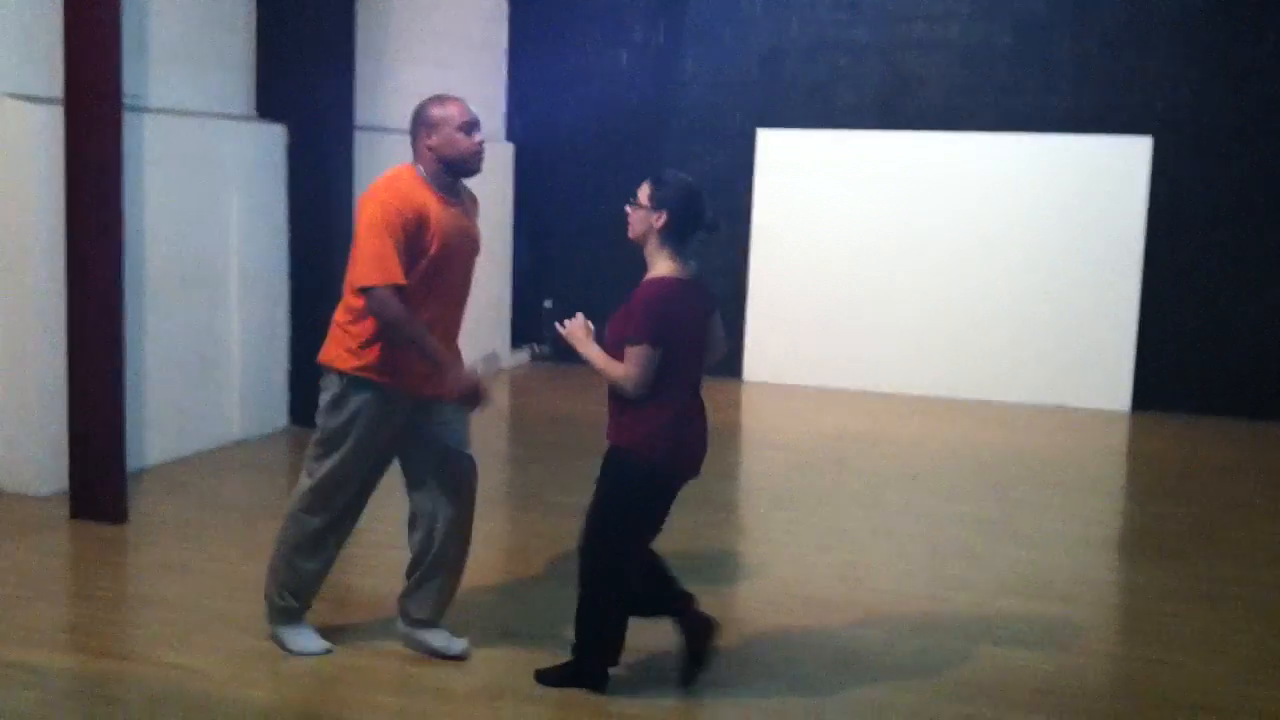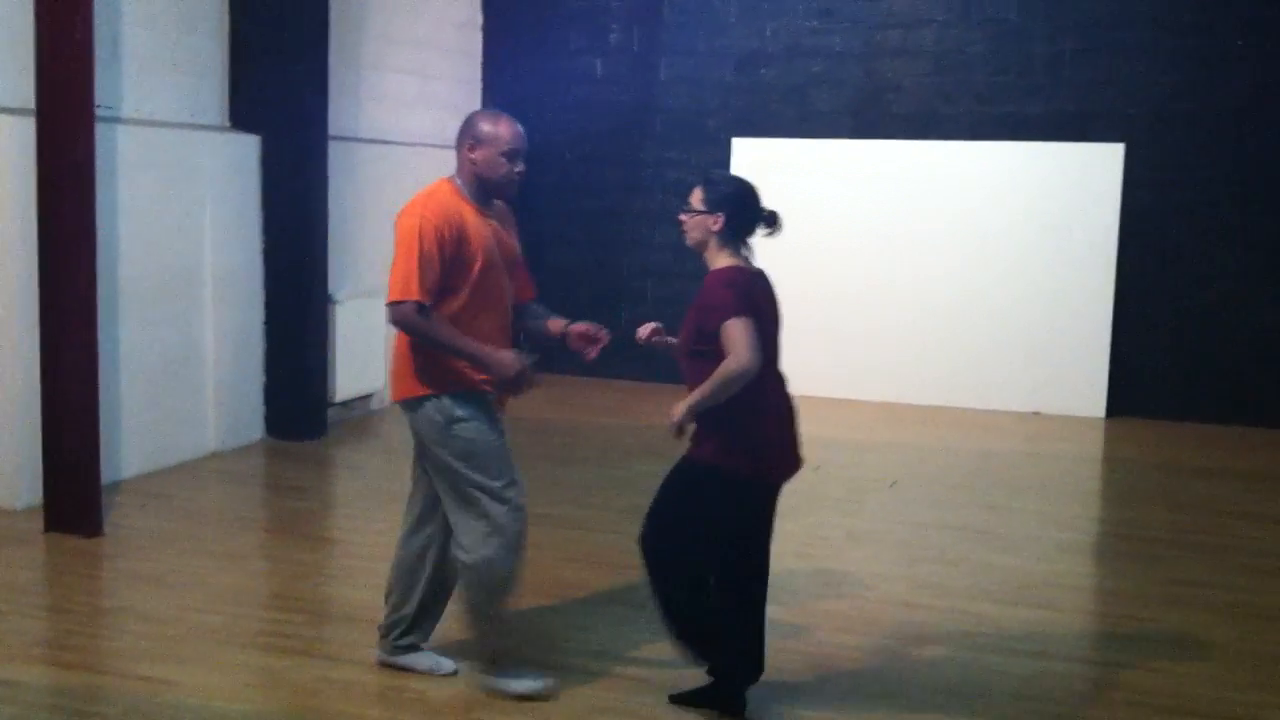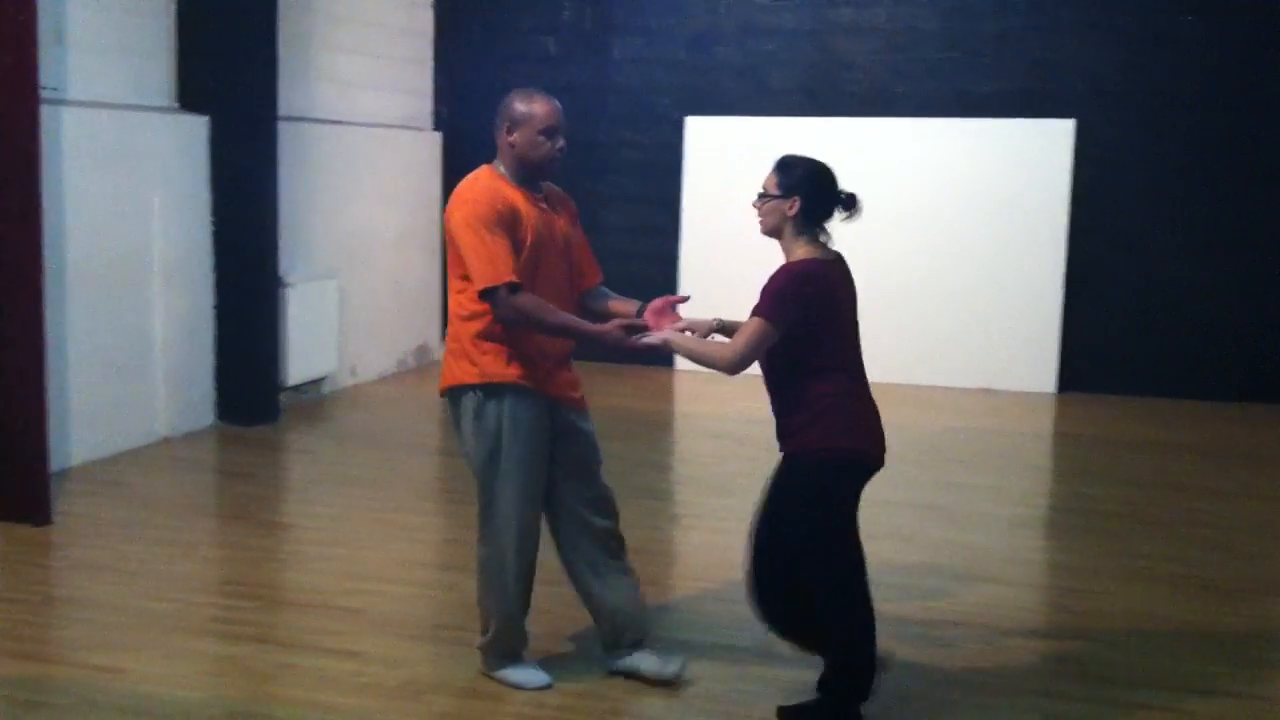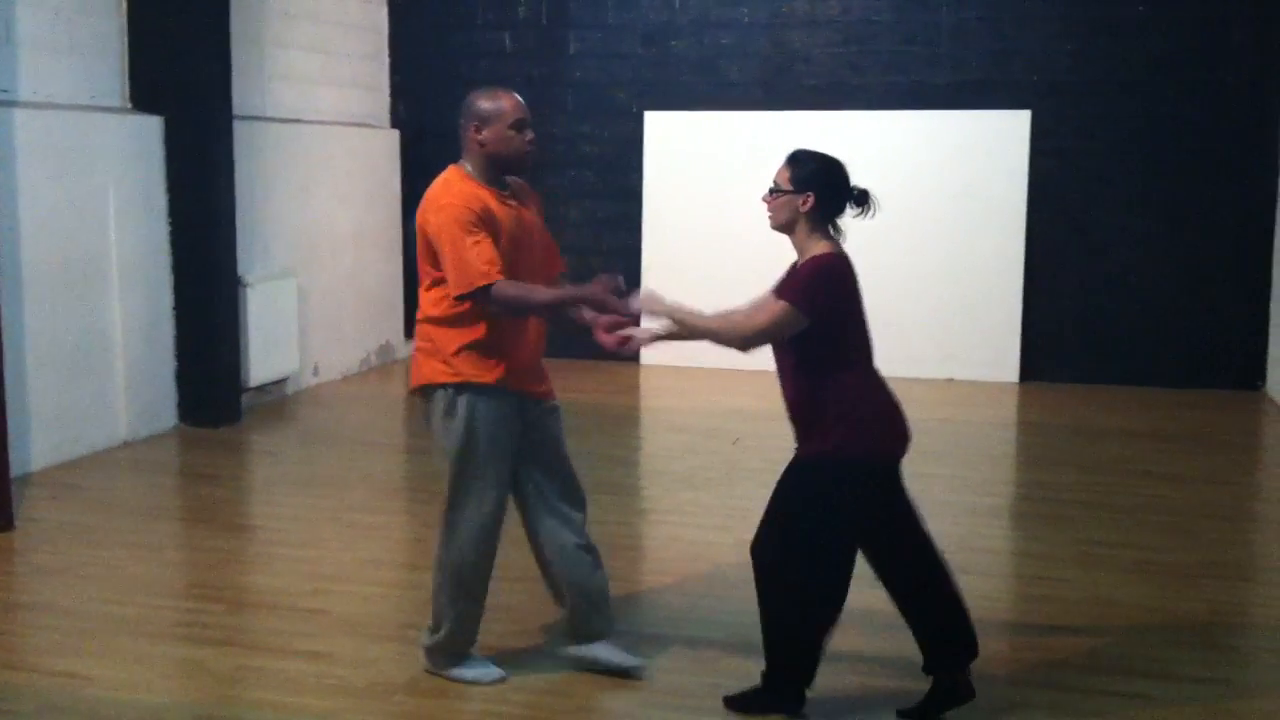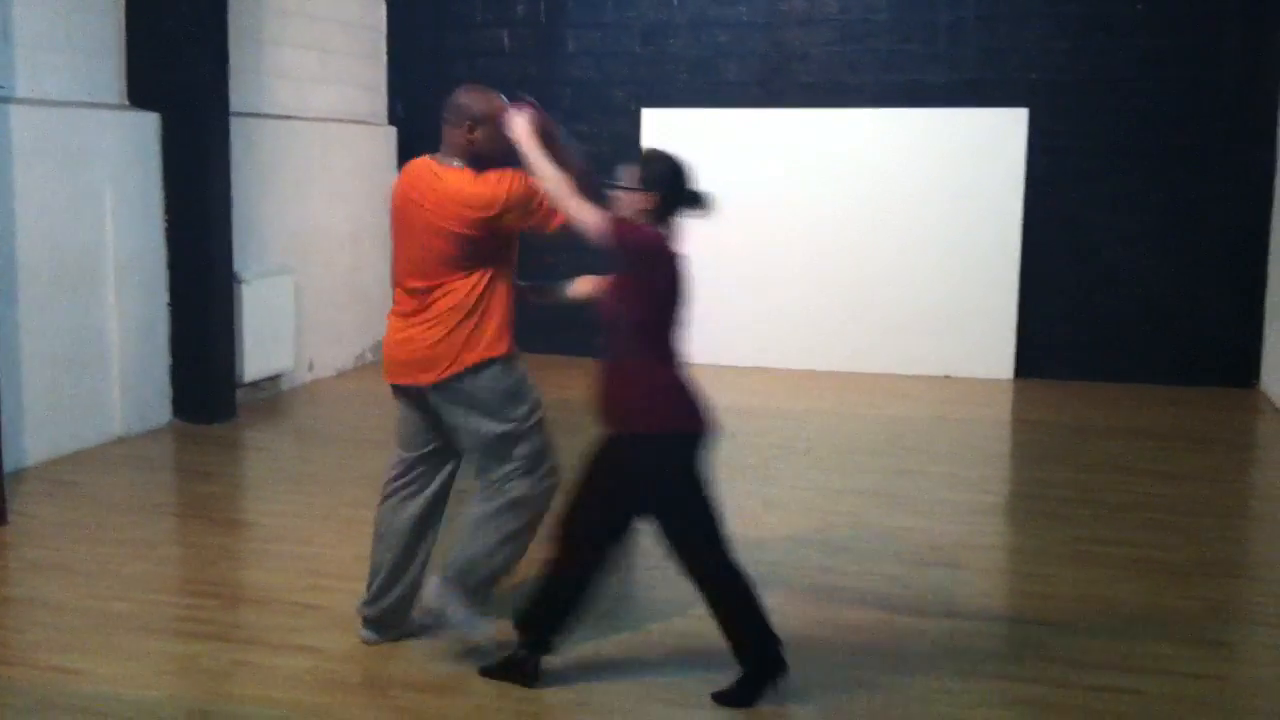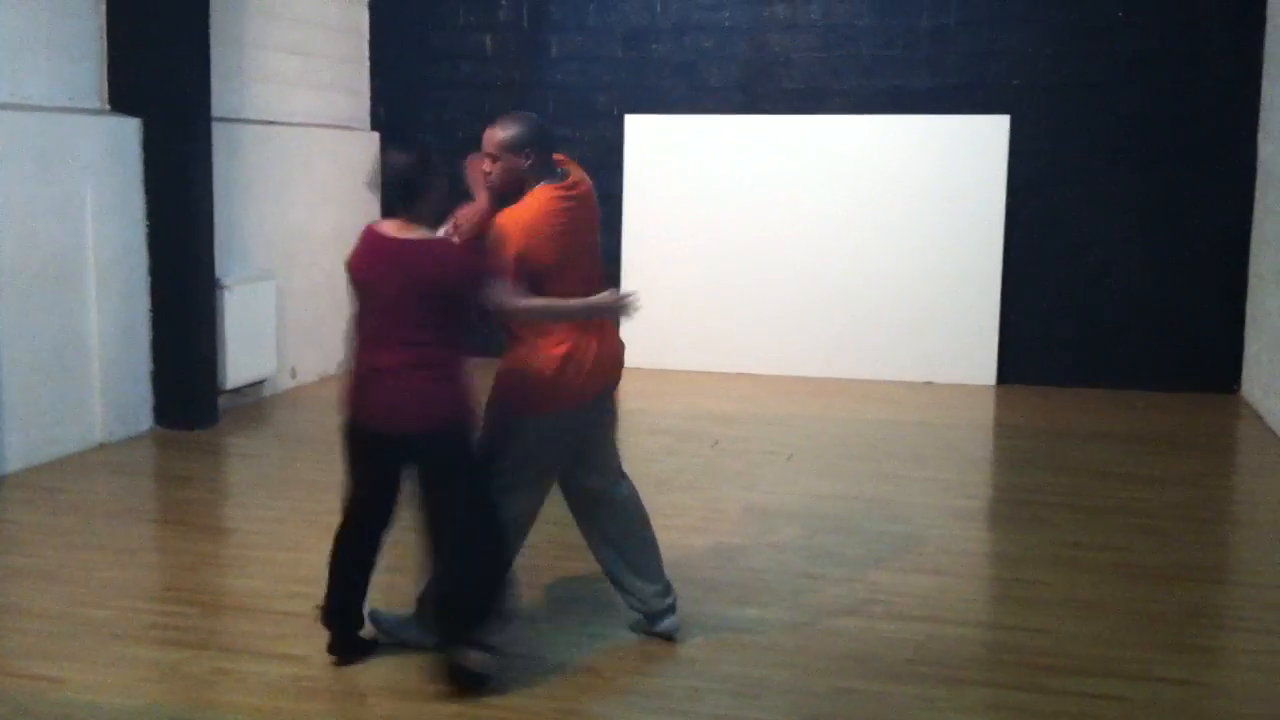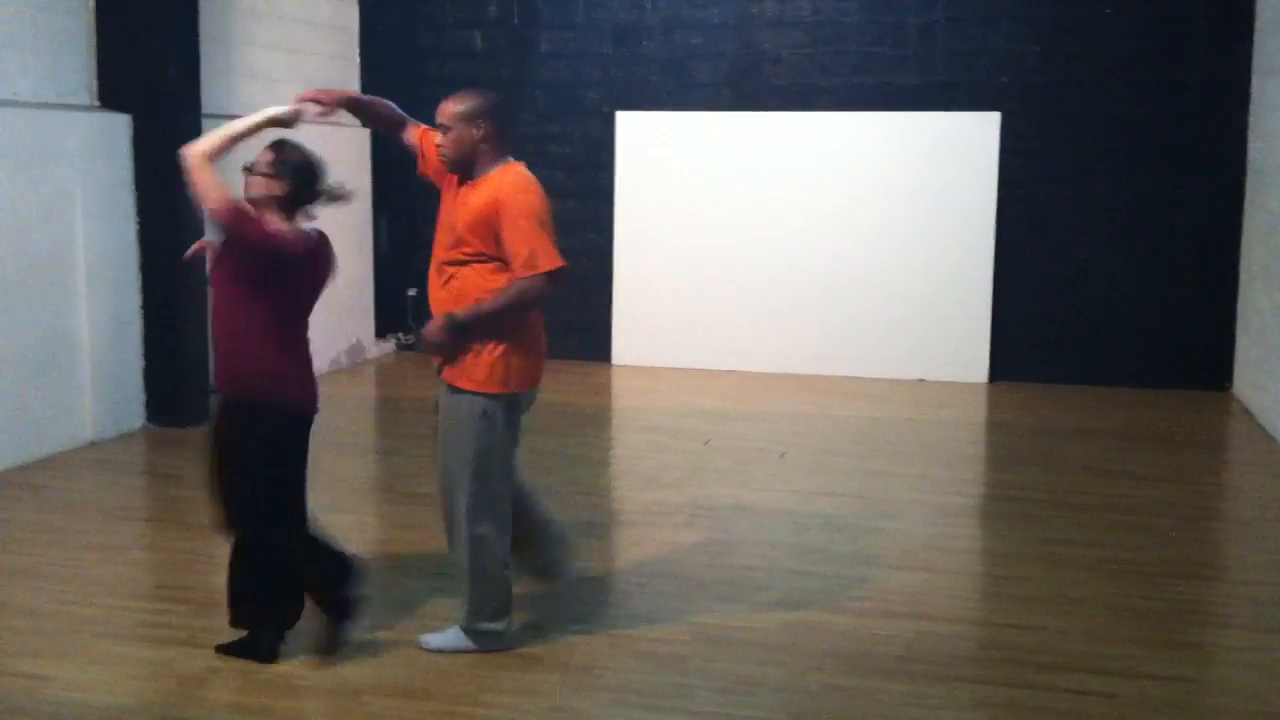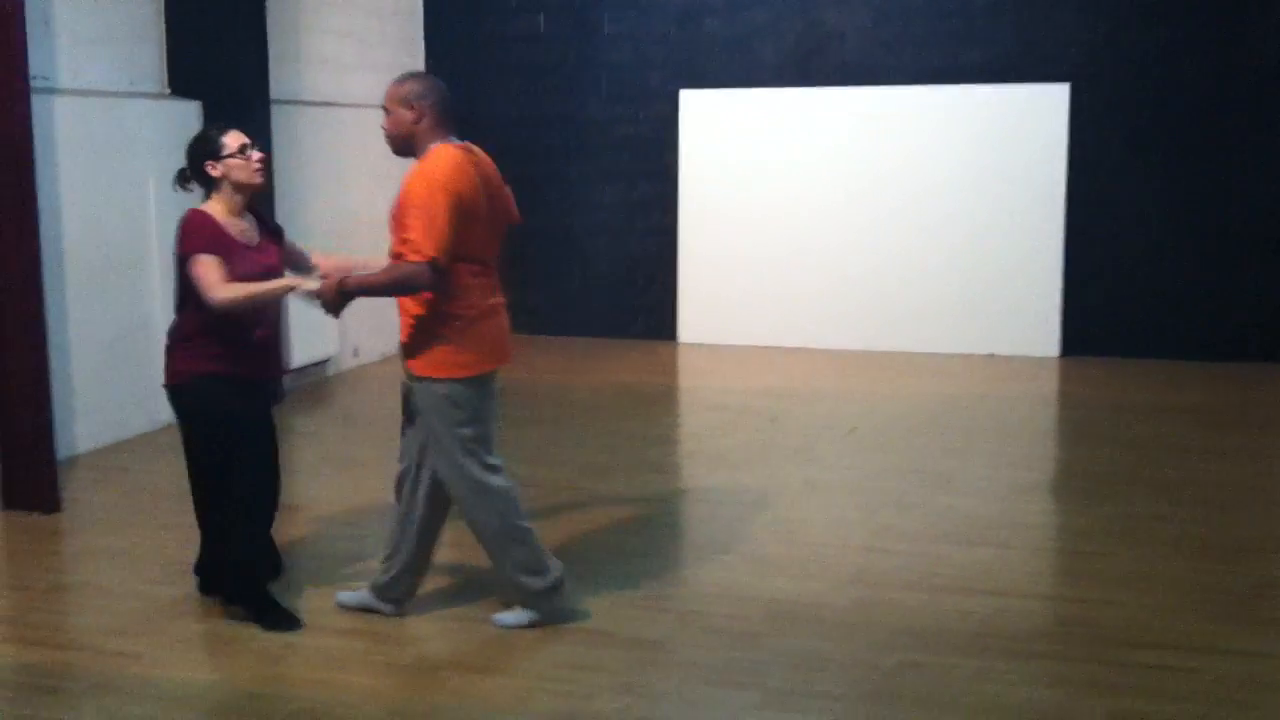
dt=0.5s
person 1, frame 1
left shoulder: (465, 201)
right shoulder: (392, 198)
right elbow: (383, 299)
left wrist: (449, 365)
right wrist: (449, 366)
left hip: (430, 377)
right hip: (368, 374)
left knee: (451, 488)
right knee: (329, 494)
left ankle: (421, 616)
right ankle: (286, 609)
person 1, frame 2
left shoulder: (500, 216)
right shoulder: (430, 214)
left elbow: (518, 302)
right elbow: (406, 312)
left wrist: (565, 330)
right wrist: (490, 359)
left hip: (473, 391)
right hip: (443, 392)
left knee: (438, 517)
right knee: (497, 517)
left ankle: (401, 639)
right ankle: (498, 659)
person 1, frame 3
left shoulder: (559, 203)
right shoulder: (479, 200)
left elbow: (585, 288)
right elbow: (505, 300)
left wrist: (638, 311)
right wrist: (595, 334)
left hip: (553, 380)
right hip: (494, 383)
left knee: (590, 512)
right knee: (510, 520)
left ankle: (626, 642)
right ankle: (502, 651)
person 1, frame 4
left shoulder: (521, 195)
right shoulder: (452, 201)
left elbow: (542, 277)
right elbow: (492, 293)
left wrist: (589, 311)
right wrist: (582, 295)
left hip: (521, 377)
right hip: (467, 379)
left knee: (559, 504)
right knee: (475, 515)
left ankle: (588, 632)
right ankle: (449, 649)
person 1, frame 5
left shoulder: (413, 178)
right shoulder: (492, 193)
left hip: (412, 358)
right hip: (470, 359)
left knee: (413, 481)
right knee: (526, 476)
left ankle: (384, 612)
right ankle: (459, 586)
person 1, frame 6
left shoulder: (516, 226)
right shoulder: (575, 181)
right wrist: (483, 199)
left hip: (541, 379)
right hip: (596, 367)
left knee: (494, 501)
right knee: (604, 487)
left ankle: (430, 620)
right ankle: (657, 606)
person 1, frame 7
left shoulder: (515, 191)
right shoulder: (455, 170)
left elbow: (540, 279)
right elbow: (402, 124)
left wrist: (459, 321)
right wrist: (349, 99)
left hip: (492, 366)
right hip: (470, 361)
left knee: (474, 496)
right knee: (479, 481)
left ankle: (485, 625)
right ankle: (545, 556)
person 1, frame 8
left shoulder: (429, 177)
right shoulder: (472, 161)
left elbow: (421, 273)
right elbow: (504, 223)
left wrist: (348, 287)
left hip: (449, 348)
right hip: (471, 337)
left knee: (471, 474)
right knee: (421, 468)
left ankle: (541, 587)
right ankle: (392, 586)
person 2, frame 1
left shoulder: (655, 294)
right shoulder: (692, 285)
left elbow: (631, 380)
right elbow: (714, 349)
left wrist: (584, 341)
left hip: (647, 445)
right hip: (673, 439)
left knee: (606, 550)
right knee: (617, 544)
left ankle: (589, 663)
right ankle: (688, 621)
person 2, frame 2
left shoulder: (724, 284)
right shoulder: (750, 281)
left elbow: (743, 363)
left wrist: (690, 405)
right wrist: (670, 342)
left hip: (733, 450)
right hip: (764, 447)
left knee: (665, 545)
right knee: (740, 569)
left ankle: (728, 657)
person 2, frame 3
left shoulder: (797, 277)
right shoulder: (826, 267)
left elbow: (733, 360)
left wrist: (672, 338)
right wrist: (718, 324)
left hip: (825, 444)
right hip: (838, 438)
left knee: (825, 567)
right knee: (780, 556)
right ankle: (851, 673)
person 2, frame 4
left shoulder: (820, 274)
right shoulder: (816, 270)
left elbow: (744, 332)
right elbow: (754, 321)
left wrist: (663, 312)
right wrist: (661, 332)
left hip: (841, 441)
right hip: (864, 435)
left knee: (780, 553)
right knee: (903, 554)
right ankle: (951, 672)
person 2, frame 5
left shoulder: (643, 250)
right shoulder: (642, 258)
left elbow: (567, 199)
right elbow: (592, 287)
left wrist: (525, 135)
left hip: (656, 429)
right hip: (642, 425)
left knee: (696, 545)
right knee: (585, 531)
left ankle: (761, 661)
right ankle: (533, 646)
person 2, frame 6
left shoulder: (369, 244)
right shoulder: (445, 256)
right elbow: (519, 308)
right wrist: (595, 304)
left hip: (372, 408)
right hip: (430, 412)
left knee: (364, 519)
right knee: (463, 527)
left ankle: (342, 630)
right ankle: (462, 646)
person 2, frame 7
left shoulder: (249, 232)
right shoulder: (313, 247)
left elbow: (194, 157)
left wrist: (265, 119)
right wrist: (220, 247)
left hip: (260, 399)
right hip: (263, 395)
left knee: (259, 511)
right knee: (258, 508)
person 2, frame 8
left shoulder: (257, 223)
right shoulder: (199, 224)
left elbow: (308, 265)
right elbow: (218, 295)
left wrist: (349, 265)
right wrist: (291, 281)
left hip: (252, 372)
right hip: (204, 373)
left knee: (249, 476)
right knee: (244, 476)
left ankle: (221, 574)
right ankle: (247, 585)
